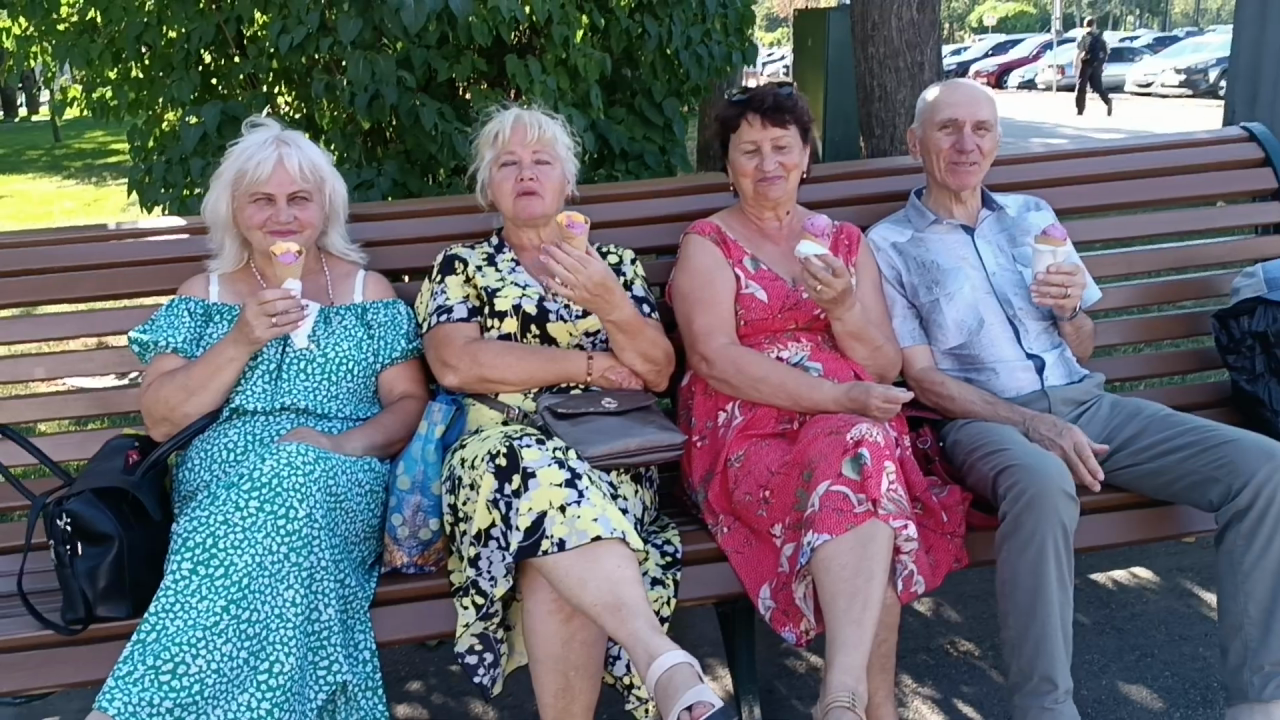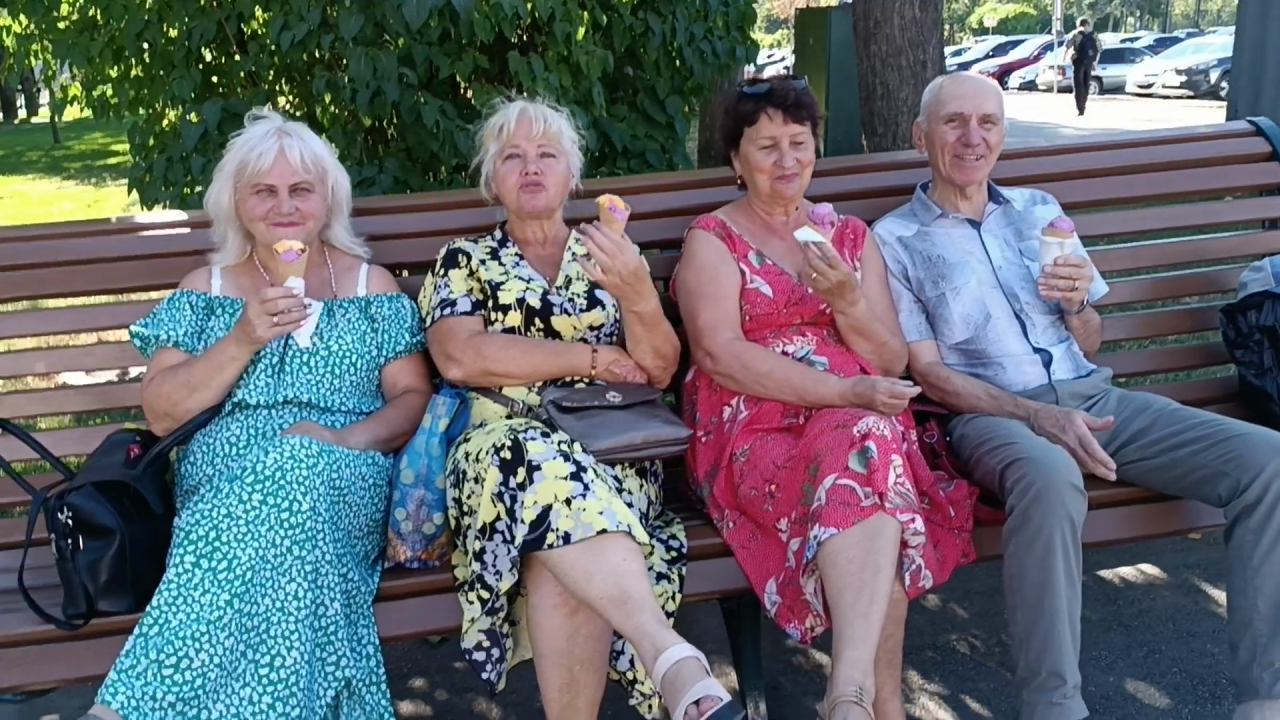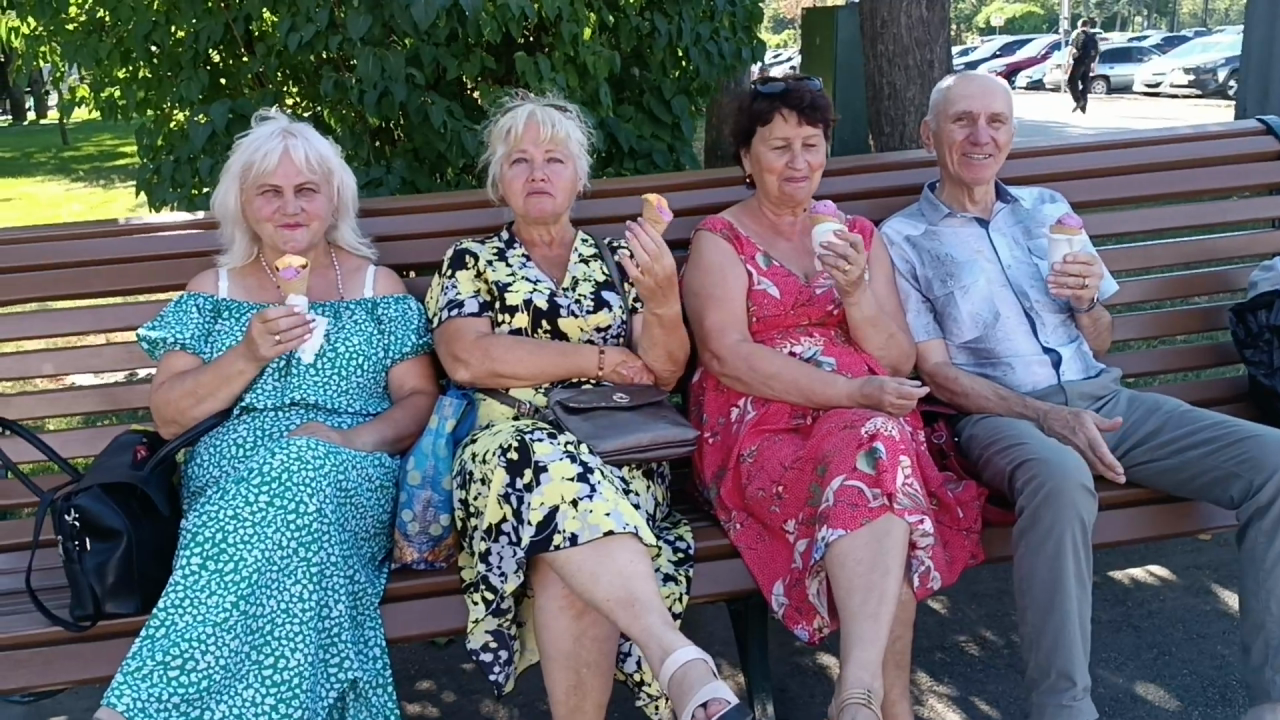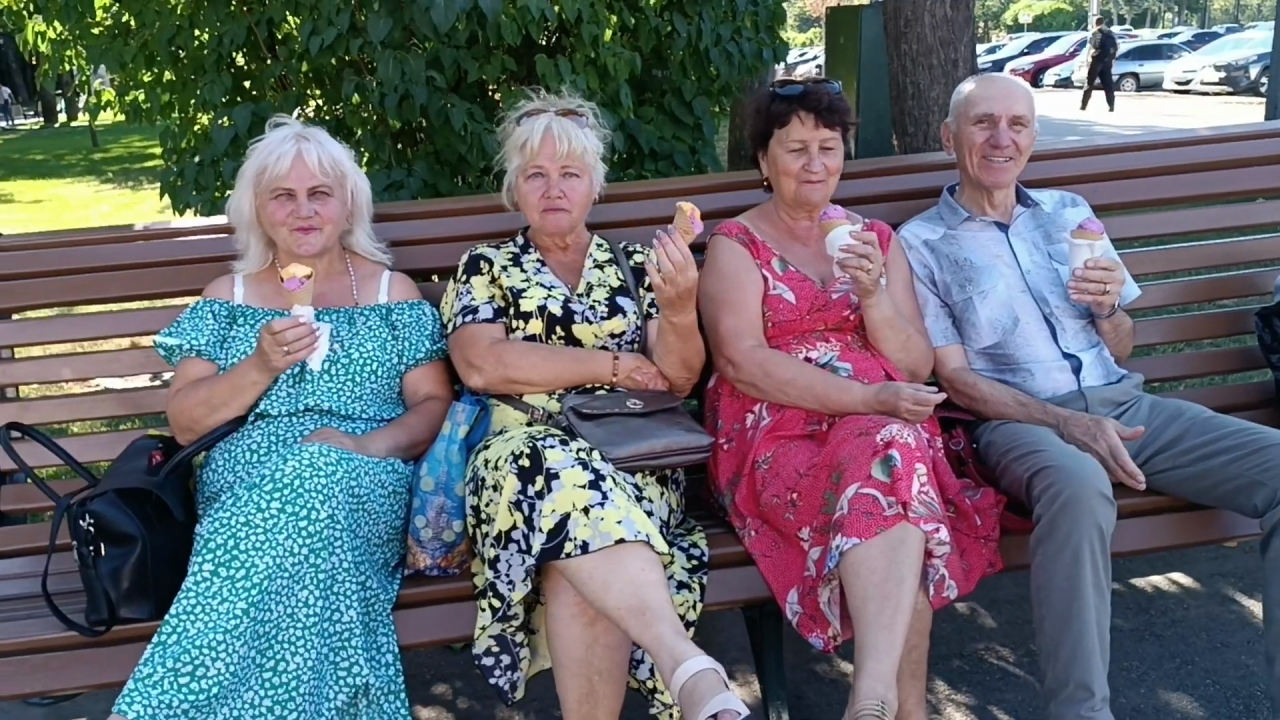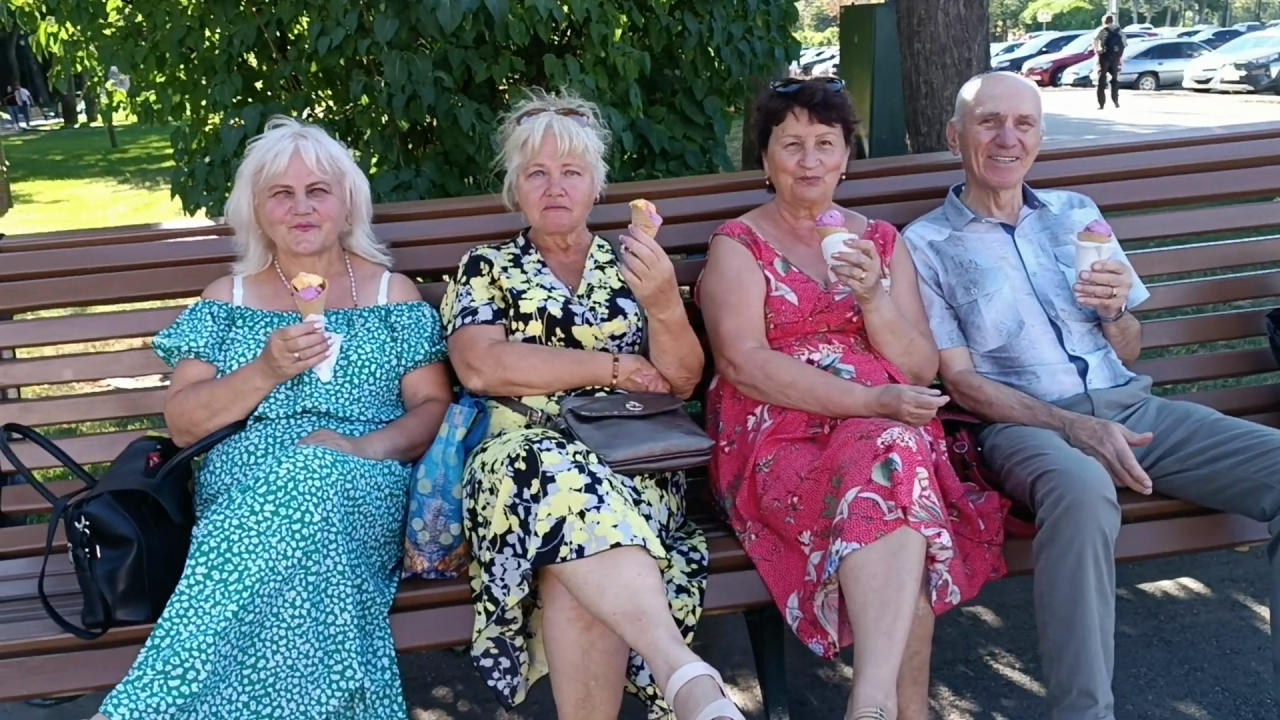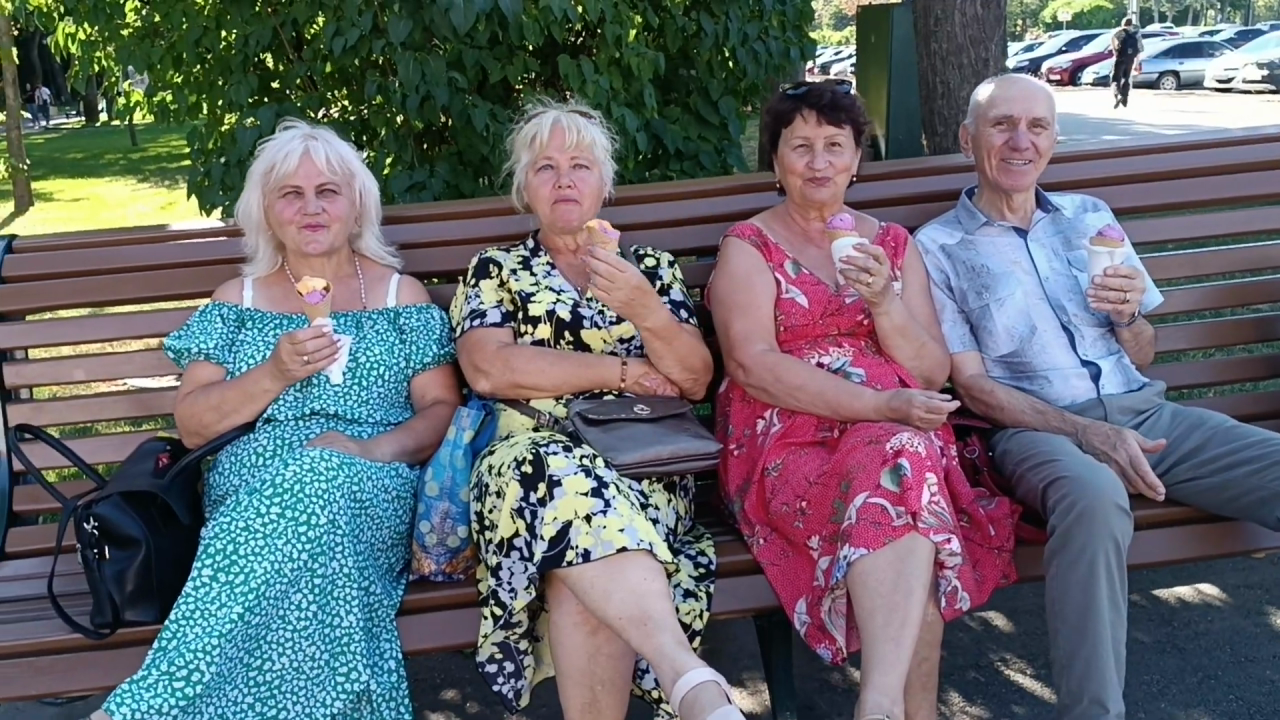
dt=0.3s
person 1, frame 1
left shoulder: (1033, 215)
right shoulder: (889, 245)
right elbow: (923, 378)
left wrist: (1070, 312)
right wrist: (1032, 423)
left hip: (1086, 402)
right hip: (984, 419)
right knee: (1044, 487)
person 1, frame 2
left shoulder: (1039, 209)
right shoulder: (895, 239)
right elbow: (930, 373)
left wrist: (1078, 304)
right wrist: (1039, 416)
left hip: (1090, 397)
right hip: (990, 414)
right knee: (1050, 478)
person 1, frame 3
left shoulder: (1048, 207)
right shoulder: (902, 239)
right elbow: (937, 372)
left wrist: (1088, 303)
right wrist: (1047, 415)
left hip: (1102, 397)
right hip: (999, 414)
right knee: (1060, 478)
person 1, frame 4
left shoulder: (1069, 211)
right shoulder: (921, 243)
right elbow: (955, 377)
left wrist: (1108, 309)
right wrist: (1068, 422)
left hip: (1124, 403)
right hip: (1018, 420)
right knee: (1078, 486)
person 1, frame 5
left shoulder: (1077, 212)
right shoulder: (926, 244)
right elbow: (960, 380)
left wrist: (1115, 312)
right wrist: (1073, 425)
left hip: (1131, 405)
right hip: (1025, 422)
right knee: (1081, 490)
person 1, frame 6
left shoulder: (1091, 216)
right shoulder: (938, 247)
right elbow: (972, 385)
left wrist: (1127, 317)
right wrist: (1086, 432)
left hip: (1145, 412)
right hip: (1036, 427)
right knee: (1095, 497)
person 2, frame 1
left shoulder: (847, 240)
right shoulder: (708, 244)
left elbow: (885, 367)
right elbow: (716, 360)
left wrist: (841, 306)
right wrist: (839, 397)
left hip: (851, 422)
right hip: (748, 430)
left knee: (861, 453)
right knee: (858, 460)
person 2, frame 2
left shoulder: (852, 233)
right shoulder: (712, 238)
left elbow: (890, 362)
right elbow: (720, 356)
left wrist: (845, 298)
right wrist: (844, 391)
left hip: (858, 415)
right hip: (753, 425)
left knee: (865, 450)
right knee: (866, 455)
person 2, frame 3
left shoulder: (858, 233)
right shoulder: (719, 239)
left elbow: (898, 362)
right elbow: (727, 358)
left wrist: (855, 292)
right wrist: (851, 391)
left hip: (864, 416)
right hip: (761, 426)
left knee: (875, 449)
right knee: (873, 455)
person 2, frame 4
left shoulder: (877, 237)
right shoulder: (735, 244)
left elbow: (916, 367)
right elbow: (743, 363)
left wrist: (872, 294)
right wrist: (868, 398)
left hip: (882, 422)
right hip: (776, 432)
left knee: (891, 453)
right knee: (890, 465)
person 2, frame 5
left shoulder: (881, 239)
right shoulder: (738, 245)
left elbow: (920, 368)
right elbow: (745, 365)
left wrist: (873, 299)
right wrist: (871, 401)
left hip: (887, 425)
right hip: (777, 435)
left knee: (890, 456)
right knee: (890, 474)
person 2, frame 6
left shoulder: (893, 243)
right shoulder: (747, 247)
left elbow: (932, 374)
right elbow: (754, 368)
left wrist: (882, 302)
right wrist: (881, 407)
left hip: (895, 431)
right hip: (787, 440)
left knee: (899, 463)
right knee: (901, 474)
person 3, frame 1
left shoulder: (614, 262)
right shoulder: (460, 265)
left elbow: (656, 372)
right elbow: (455, 365)
left wrist: (611, 306)
right wrist: (587, 364)
right hip: (502, 452)
left knee: (560, 571)
right knee: (539, 478)
right ankle: (669, 669)
person 3, frame 2
left shoulder: (616, 254)
right shoulder: (464, 260)
left elbow: (659, 368)
right elbow: (459, 358)
left wrist: (636, 294)
right wrist: (591, 356)
right hip: (508, 446)
left knee: (563, 563)
right knee: (542, 468)
right ankle: (674, 663)
person 3, frame 3
left shoulder: (619, 258)
right shoulder: (469, 261)
left elbow: (665, 371)
right elbow: (467, 359)
left wrist: (661, 297)
right wrist: (599, 359)
right hip: (513, 449)
left knee: (571, 562)
right knee: (551, 473)
right ankle: (681, 665)
person 3, frame 4
left shoulder: (635, 264)
right shoulder: (485, 266)
left elbow: (679, 378)
right elbow: (481, 365)
left wrist: (681, 308)
right wrist: (614, 366)
right hip: (526, 453)
left knee: (581, 556)
right knee: (560, 477)
person 3, frame 5
left shoulder: (637, 261)
right shoulder: (485, 267)
left elbow: (683, 378)
right elbow: (480, 368)
left wrist: (663, 305)
right wrist: (613, 367)
right hip: (525, 455)
left knee: (578, 560)
right knee: (557, 480)
person 3, frame 6
left shoulder: (650, 266)
right shoulder: (494, 270)
left elbow: (694, 380)
right elbow: (489, 370)
left wrist: (645, 312)
right wrist: (622, 371)
right hip: (533, 458)
left knee: (584, 549)
right knee: (564, 483)
person 4, frame 1
left shoulder: (368, 291)
right shoulder: (201, 296)
left elbow: (410, 404)
right elbow: (159, 419)
left wrist: (344, 445)
right wrist: (242, 341)
left hip: (337, 484)
right hip: (223, 480)
left knee: (293, 480)
right knee: (268, 511)
person 4, frame 2
left shoulder: (372, 284)
right shoulder: (204, 288)
left elbow: (414, 398)
right elbow: (161, 413)
left wrist: (349, 439)
right wrist: (244, 339)
left hip: (340, 477)
right hip: (226, 475)
left knee: (295, 475)
right knee: (288, 494)
person 4, frame 3
left shoulder: (379, 285)
right shoulder: (211, 290)
left elbow: (420, 399)
right elbow: (168, 417)
left wrist: (356, 439)
right wrist: (249, 355)
left hip: (347, 477)
right hip: (234, 476)
left knee: (305, 471)
right knee: (281, 505)
person 4, frame 4
left shoulder: (393, 291)
right shoulder: (227, 297)
left elbow: (435, 405)
right elbow: (184, 423)
left wrist: (370, 445)
right wrist: (262, 365)
left hip: (364, 484)
right hip: (246, 482)
left knee: (316, 481)
right knee: (303, 511)
person 4, frame 5
left shoulder: (392, 292)
right shoulder: (225, 299)
left elbow: (434, 407)
right elbow: (183, 424)
left wrist: (366, 446)
right wrist: (267, 370)
left hip: (360, 486)
right hip: (246, 488)
left knee: (310, 480)
right knee: (299, 502)
person 4, frame 6
left shoulder: (401, 294)
right shoulder: (236, 300)
left elbow: (442, 410)
right elbow: (192, 425)
left wrist: (374, 449)
right wrist: (277, 373)
left hip: (370, 489)
right hip: (254, 489)
left knee: (321, 483)
right knee: (309, 513)
